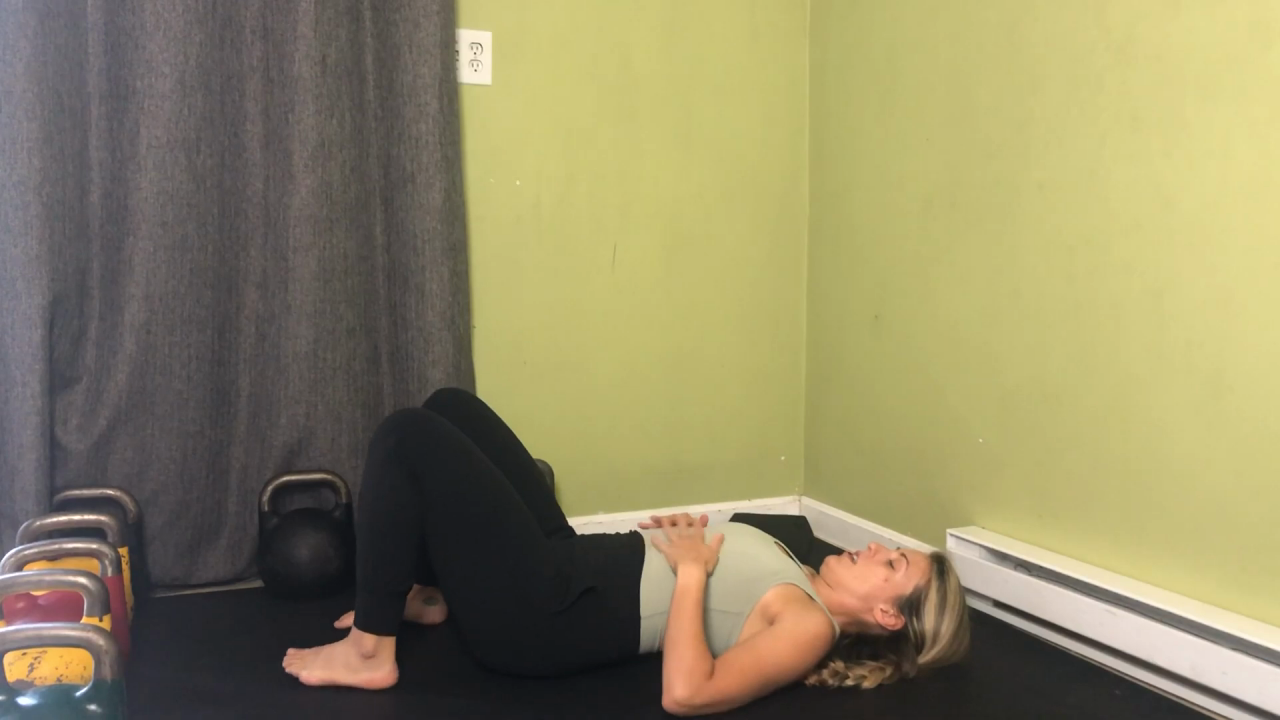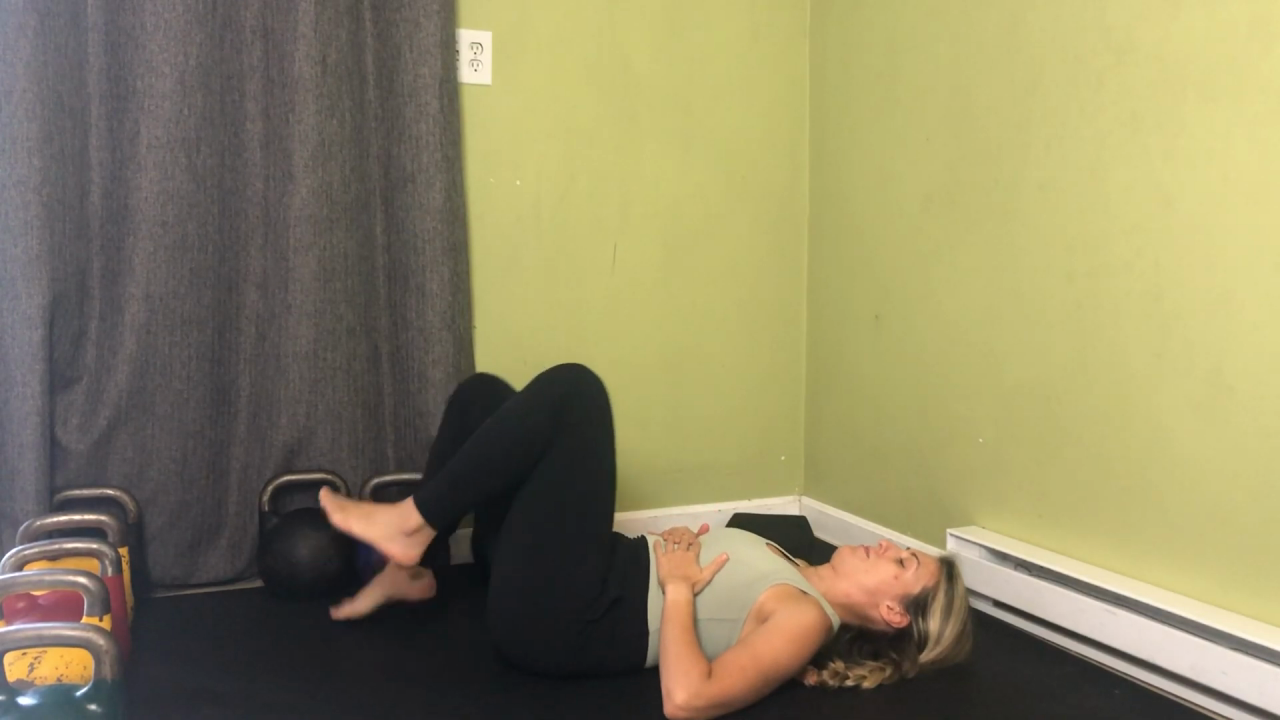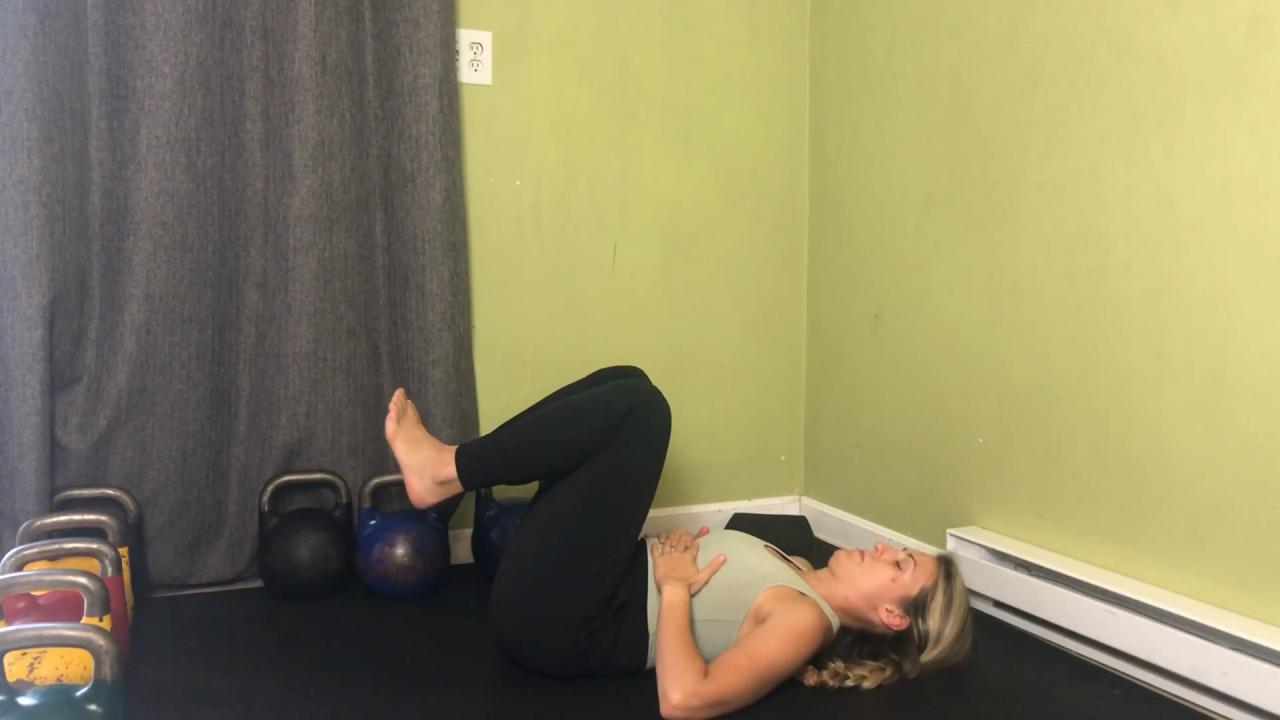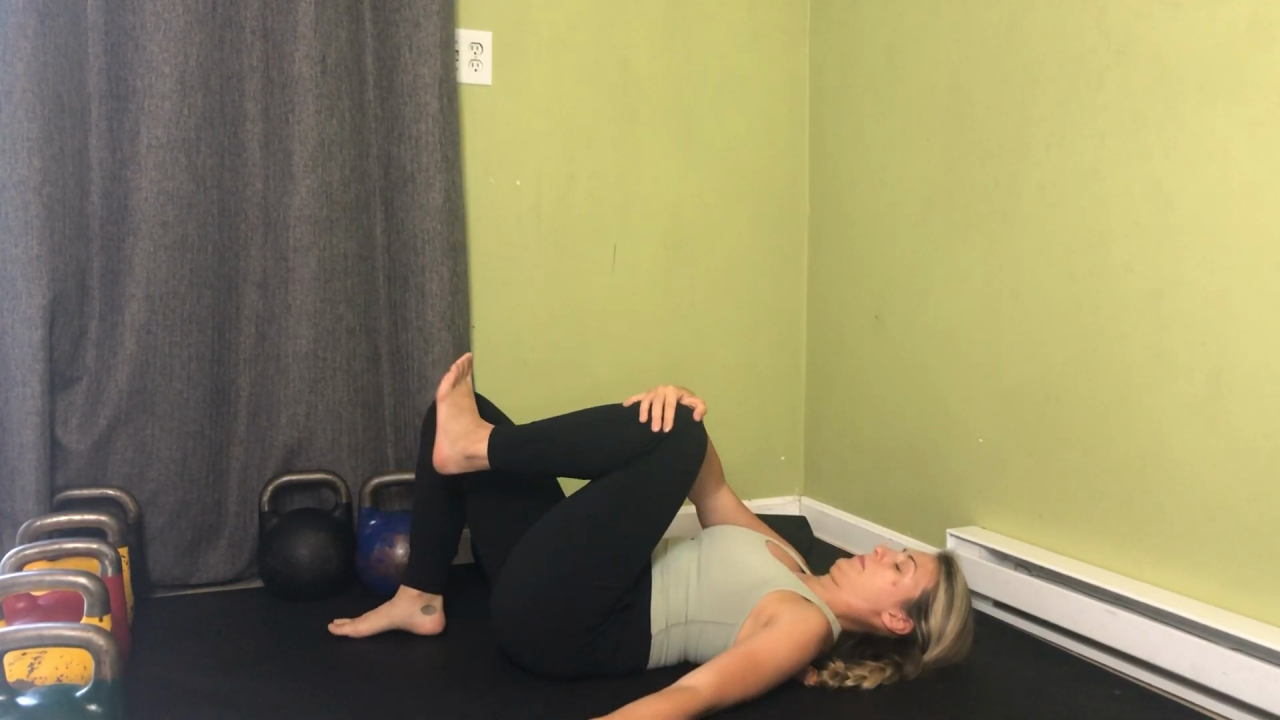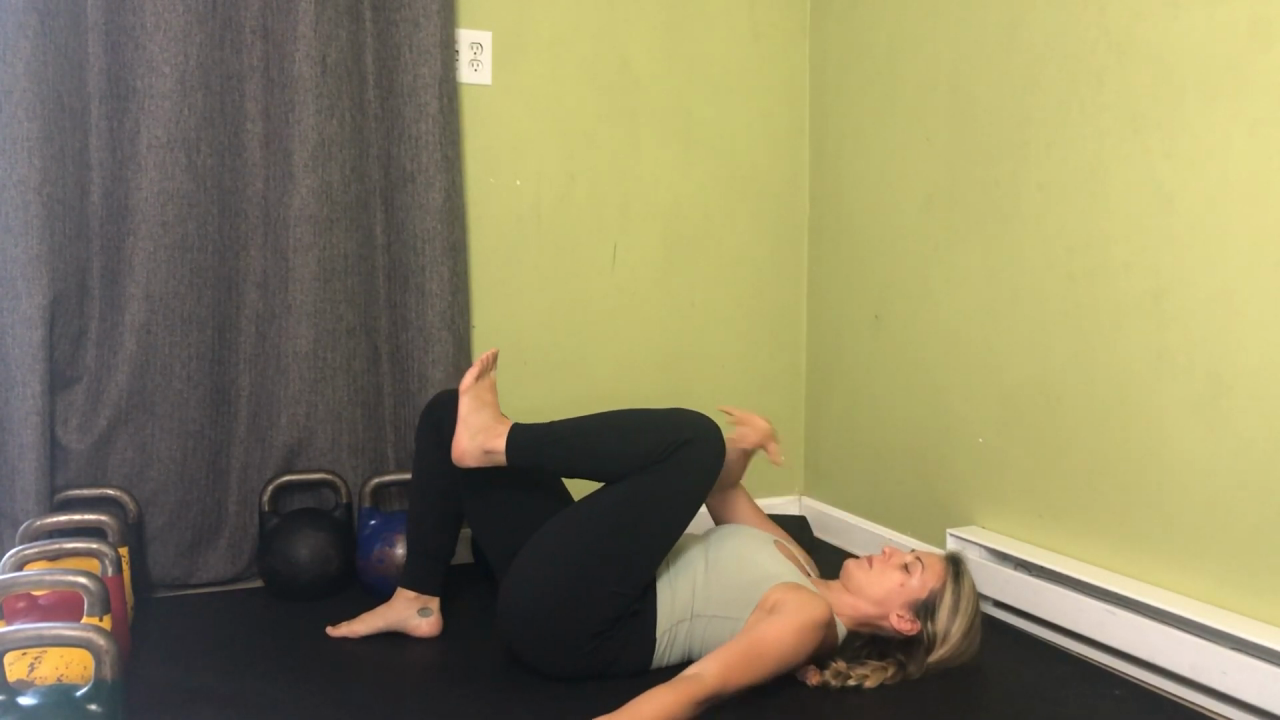
dt=1s
person 1, frame 1
left shoulder: (809, 628)
right shoulder: (799, 584)
left wrist: (690, 572)
right wrist: (682, 535)
left hip: (538, 615)
right hip: (566, 565)
left knee: (405, 437)
right knee: (448, 406)
left ankle: (369, 651)
right ankle: (424, 591)
person 1, frame 2
left shoulder: (805, 619)
right shoulder: (799, 577)
left wrist: (679, 587)
right wrist: (676, 551)
left hip: (552, 619)
right hip: (601, 578)
left knee: (571, 387)
right knee: (481, 395)
left ankle: (413, 527)
right ankle: (412, 570)
person 1, frame 3
left shoulder: (805, 621)
right shoulder: (799, 577)
left wrist: (673, 587)
right wrist: (672, 556)
left hip: (555, 617)
right hip: (585, 590)
left knee: (639, 408)
right knee: (626, 385)
left ankle: (446, 471)
right ankle: (456, 464)
person 1, frame 4
left shoulder: (804, 625)
right shoulder: (787, 563)
right elbow: (709, 489)
right wrist: (680, 402)
left hip: (555, 619)
right hip: (551, 588)
left knee: (675, 437)
left ankle: (478, 448)
right ankle: (420, 600)
person 1, frame 5
left shoulder: (809, 618)
right shoulder: (798, 569)
right elbow: (720, 492)
right wrist: (744, 441)
left hip: (563, 618)
right hip: (560, 581)
left knee: (692, 443)
right knee: (449, 411)
left ankle: (494, 442)
right ankle: (417, 603)
